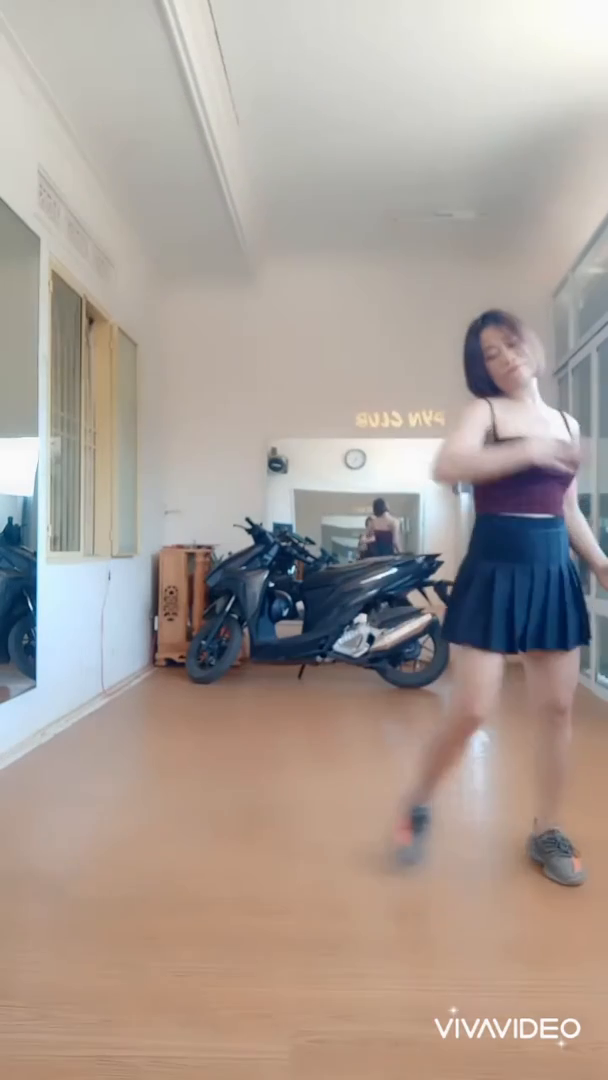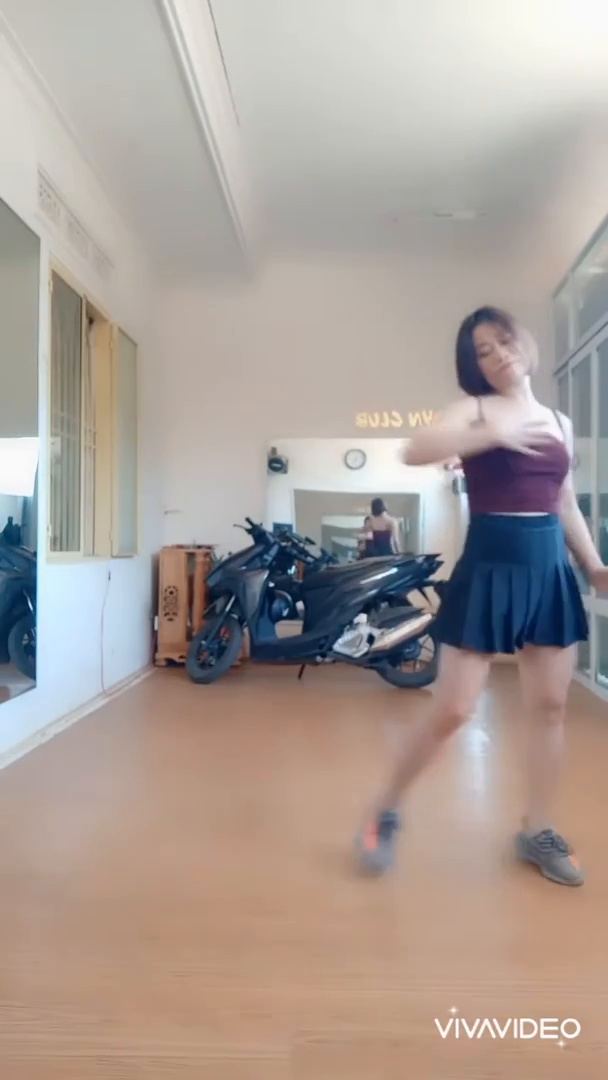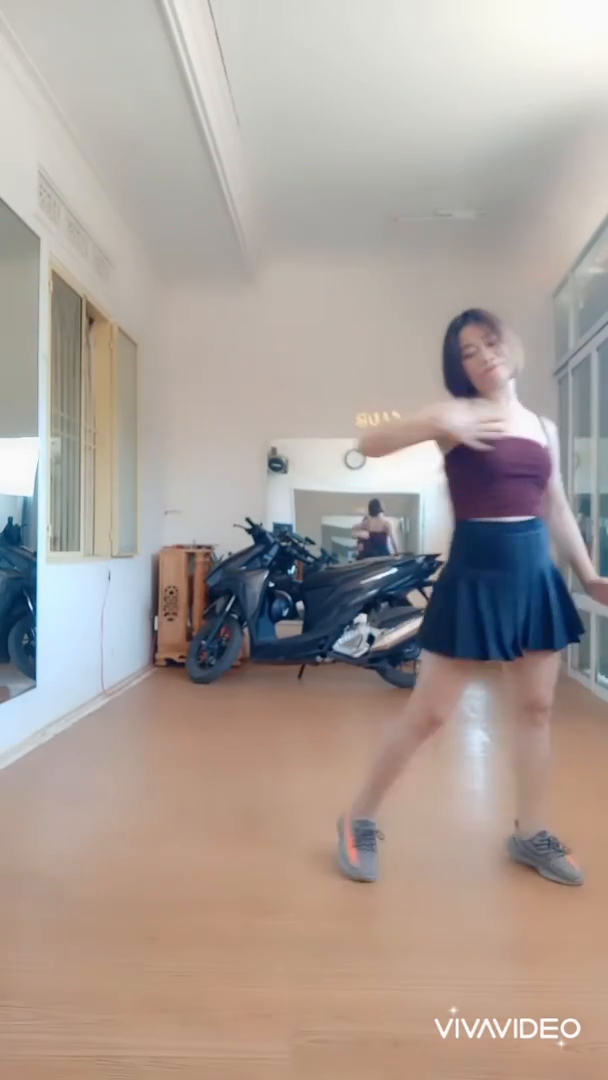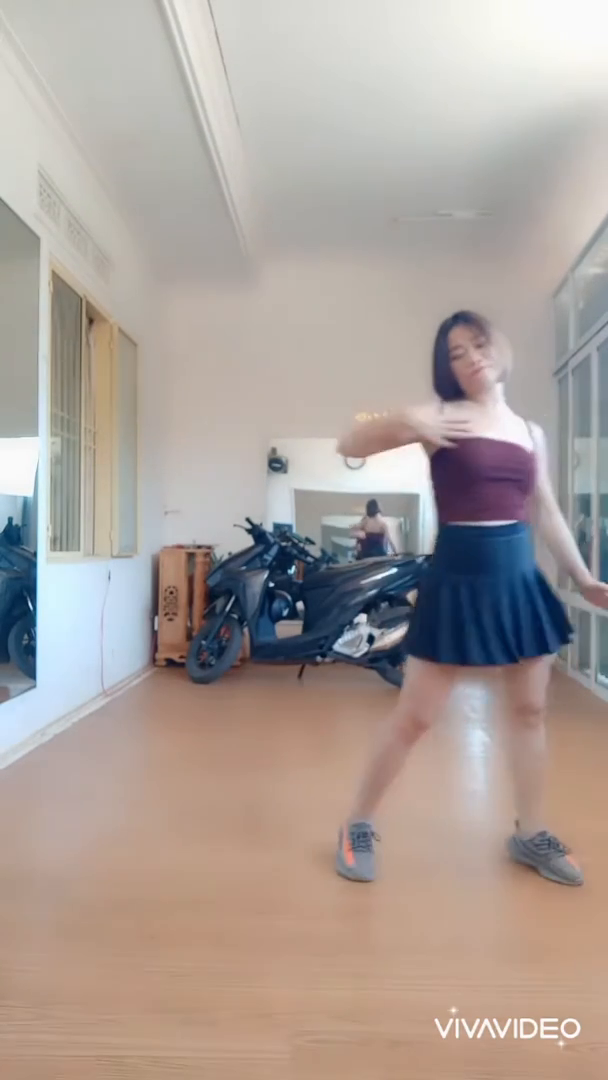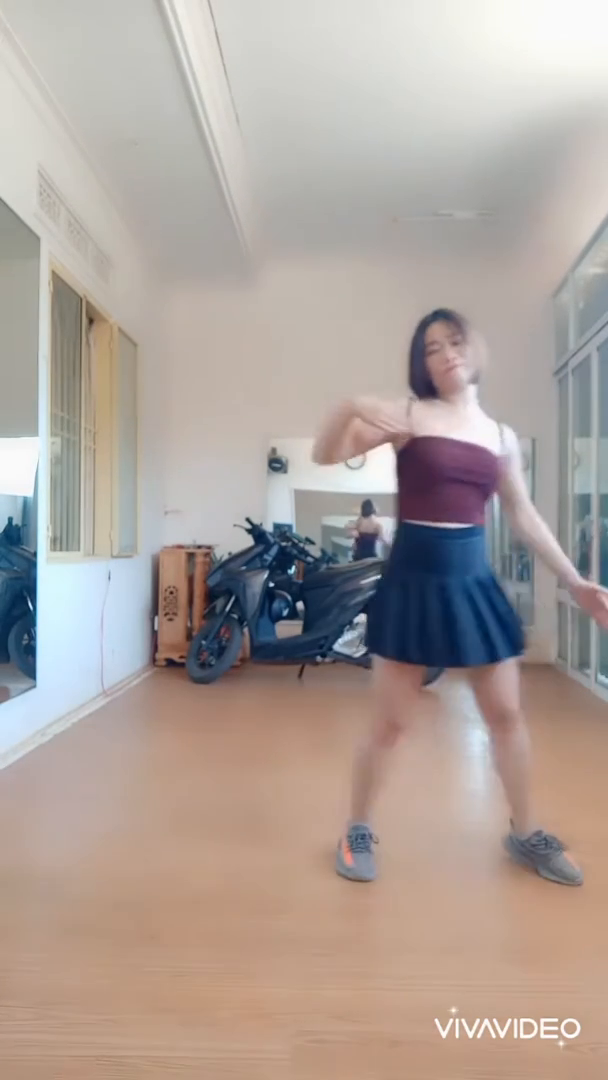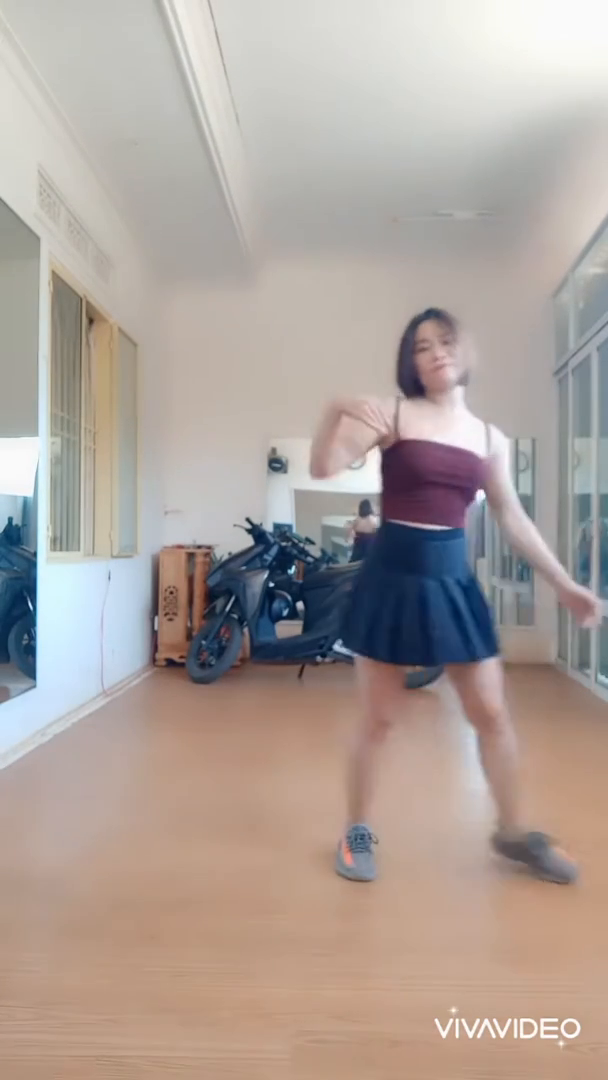
dt=0.1s
person 1, frame 1
right shoulder: (485, 411)
right elbow: (445, 468)
right wrist: (527, 450)
left hip: (554, 571)
right hip: (494, 572)
left knee: (557, 711)
right knee: (470, 711)
left ankle: (547, 833)
right ankle: (418, 805)
person 1, frame 2
left shoulder: (559, 423)
right shoulder: (476, 410)
right elbow: (415, 452)
right wrist: (487, 433)
left hip: (549, 572)
right hip: (489, 570)
left knee: (549, 708)
right knee: (450, 712)
left ankle: (536, 833)
right ankle: (385, 812)
person 1, frame 3
left shoulder: (543, 427)
right shoulder: (456, 411)
left elbow: (557, 509)
right elbow: (372, 445)
right wrist: (439, 426)
left hip: (537, 576)
right hip: (475, 576)
left knee: (535, 710)
right knee: (428, 714)
left ankle: (530, 834)
right ankle: (359, 821)
person 1, frame 4
left shoulder: (530, 434)
right shoulder: (438, 415)
left elbow: (546, 514)
right elbow: (349, 447)
right wrist: (419, 428)
left hip: (515, 580)
right hip: (454, 578)
left knee: (529, 714)
right knee: (413, 719)
left ankle: (529, 834)
right ankle: (356, 828)
person 1, frame 5
left shoulder: (501, 436)
right shoulder: (408, 415)
left elbow: (524, 515)
right elbow: (325, 454)
right wrist: (351, 408)
left hip: (473, 581)
right hip: (413, 578)
left knee: (506, 714)
right knee: (390, 721)
left ankle: (525, 833)
right ankle: (356, 831)
person 1, frame 6
left shoulder: (489, 438)
right shoulder: (393, 413)
left elbow: (512, 517)
right elbow: (322, 468)
left wrist: (564, 582)
right wrist: (335, 411)
left hip: (450, 580)
right hip: (390, 578)
left knee: (491, 713)
right knee: (377, 719)
left ankle: (515, 832)
right ankle: (356, 832)
